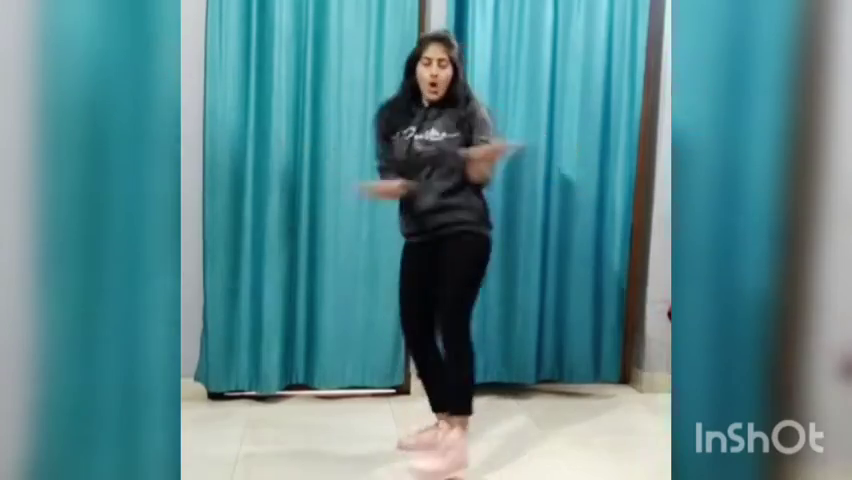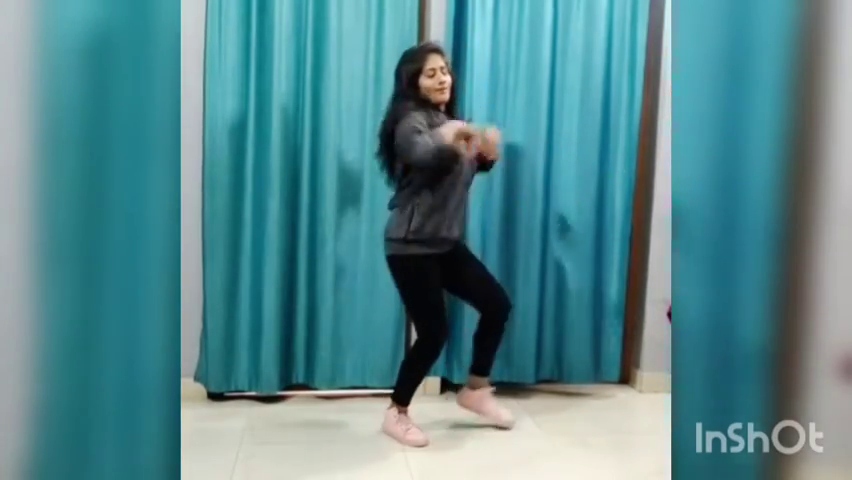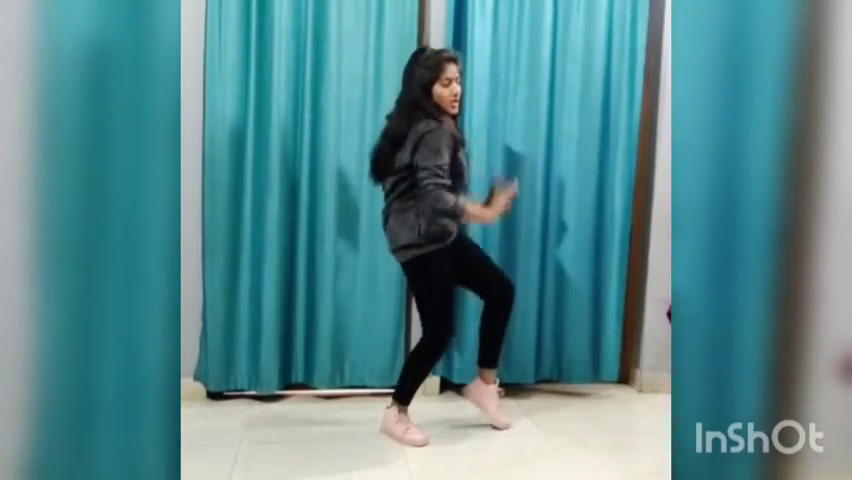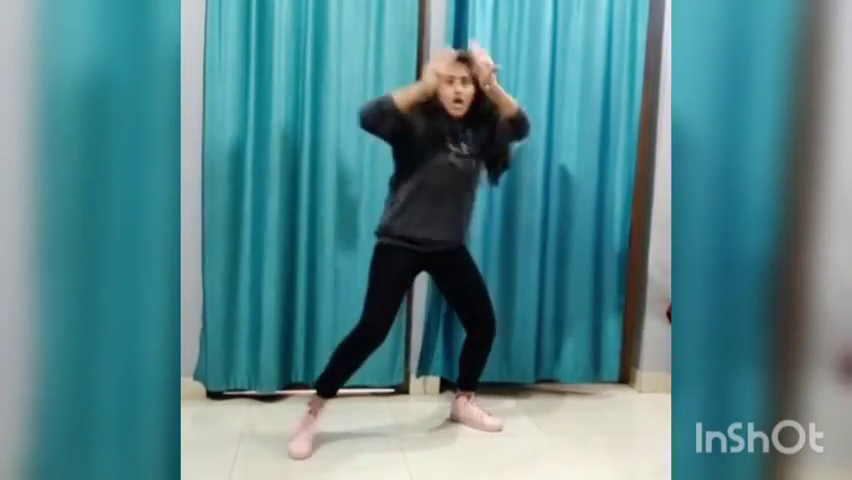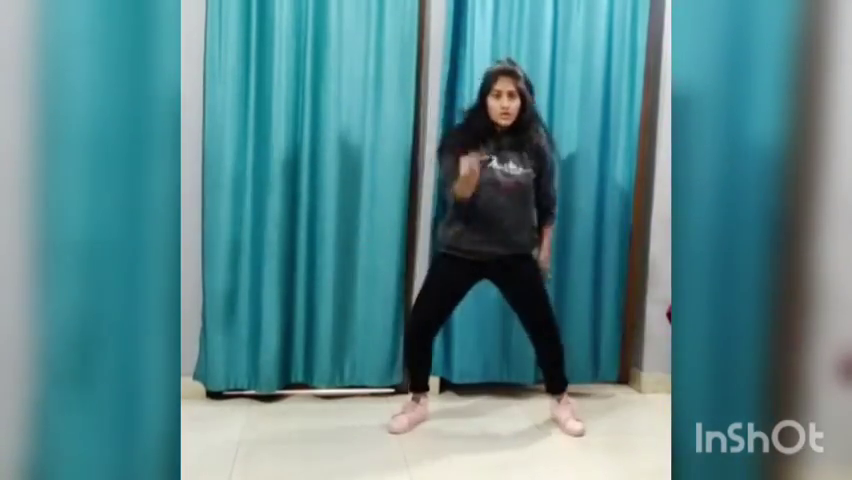
dt=1s
person 1, frame 1
left shoulder: (469, 112)
right shoulder: (394, 116)
left elbow: (479, 177)
right elbow: (391, 173)
left wrist: (486, 157)
right wrist: (390, 185)
left hip: (465, 231)
right hip: (420, 236)
left knee: (453, 325)
right knee: (416, 330)
left ankle: (457, 442)
right ankle: (447, 424)
person 1, frame 2
left shoulder: (447, 121)
right shoulder: (412, 118)
left elbow: (481, 161)
right elbow: (421, 151)
left wrist: (486, 146)
right wrist: (454, 130)
left hip: (446, 241)
right hip: (412, 245)
left knee: (497, 304)
right knee: (434, 331)
left ankle: (476, 389)
right ankle: (396, 414)
person 1, frame 3
left shoulder: (437, 127)
right shoulder: (433, 131)
right elbow: (434, 195)
left wrist: (483, 204)
right wrist: (483, 213)
left hip: (441, 238)
right hip: (421, 243)
left knee: (501, 292)
right knee: (439, 332)
left ankle: (485, 384)
right ankle: (395, 414)
person 1, frame 4
left shoulder: (481, 131)
right shoulder: (413, 125)
left elbow: (520, 128)
right elbow: (369, 118)
left wrist: (491, 86)
right wrist: (426, 85)
left hip: (450, 247)
right hip: (400, 245)
left knee: (483, 325)
right knee: (371, 330)
left ankle: (463, 401)
right ankle: (312, 413)
person 1, frame 5
left shoulder: (537, 146)
right shoulder: (462, 141)
left elbow: (546, 205)
right elbow: (455, 199)
left wrist: (543, 252)
right wrist: (463, 184)
left hip: (513, 257)
right hip: (462, 251)
left knee: (545, 329)
right knee: (420, 326)
left ankle: (561, 402)
right ankle: (418, 401)
